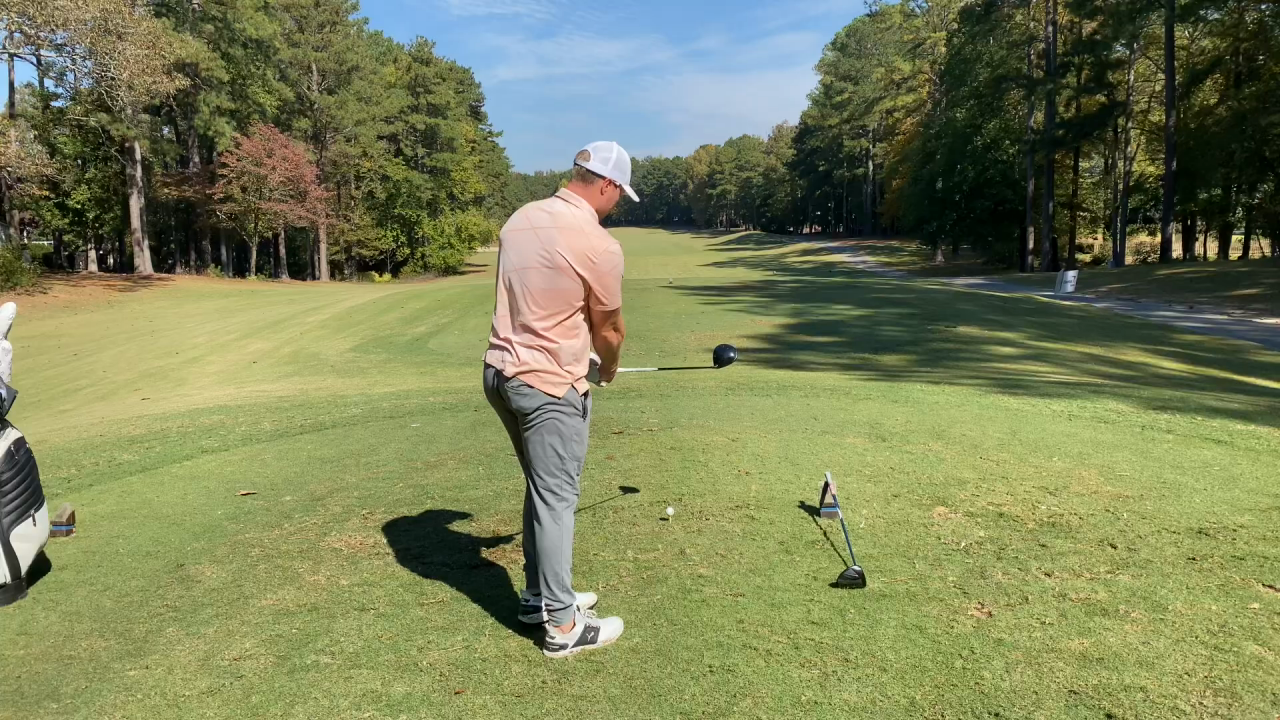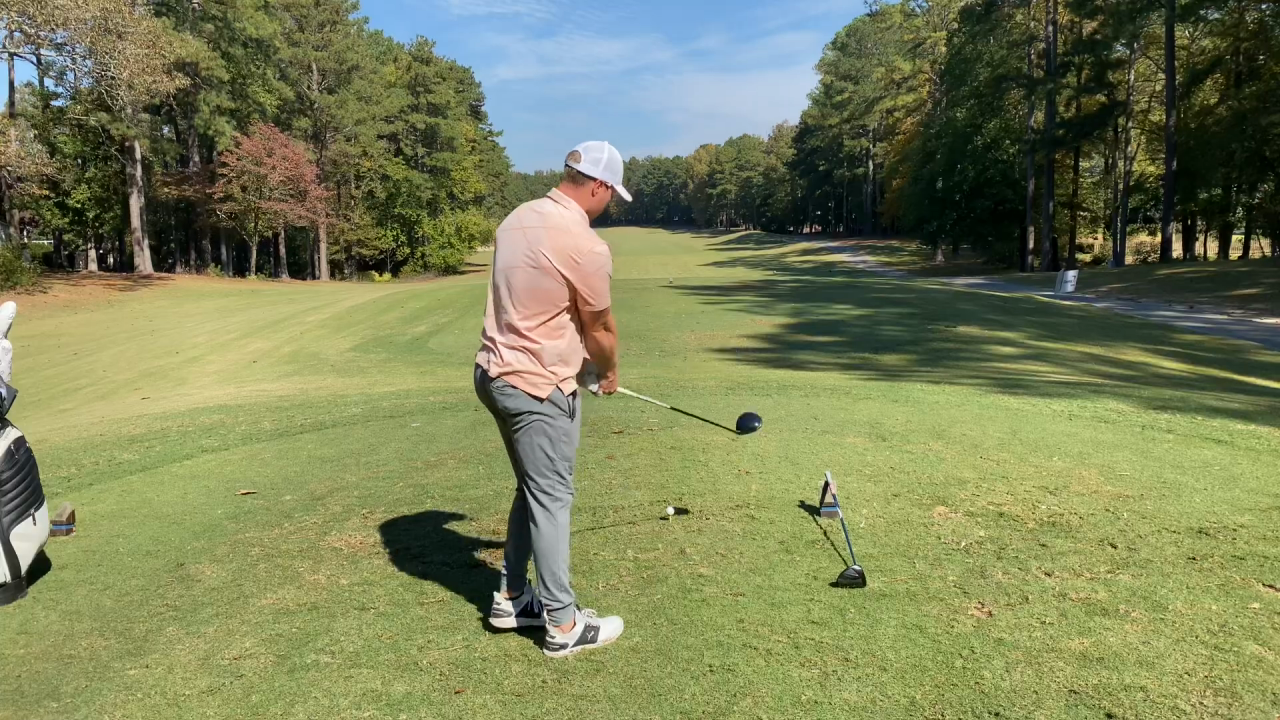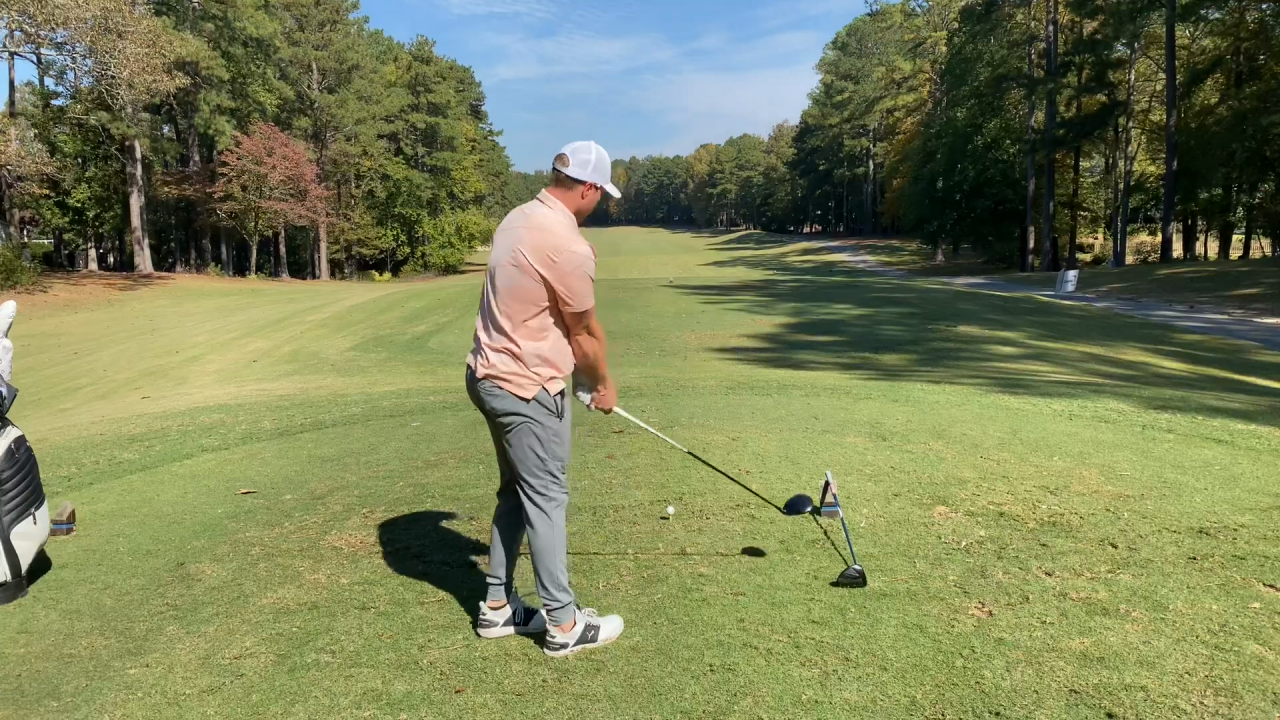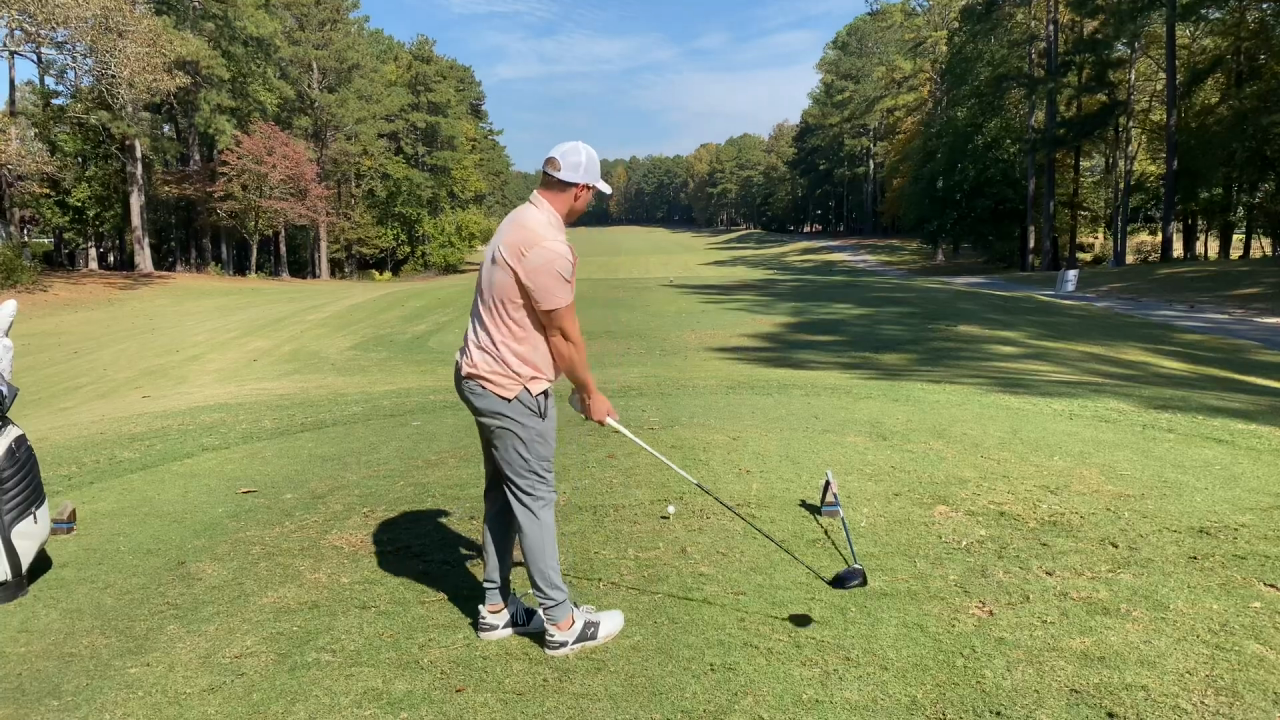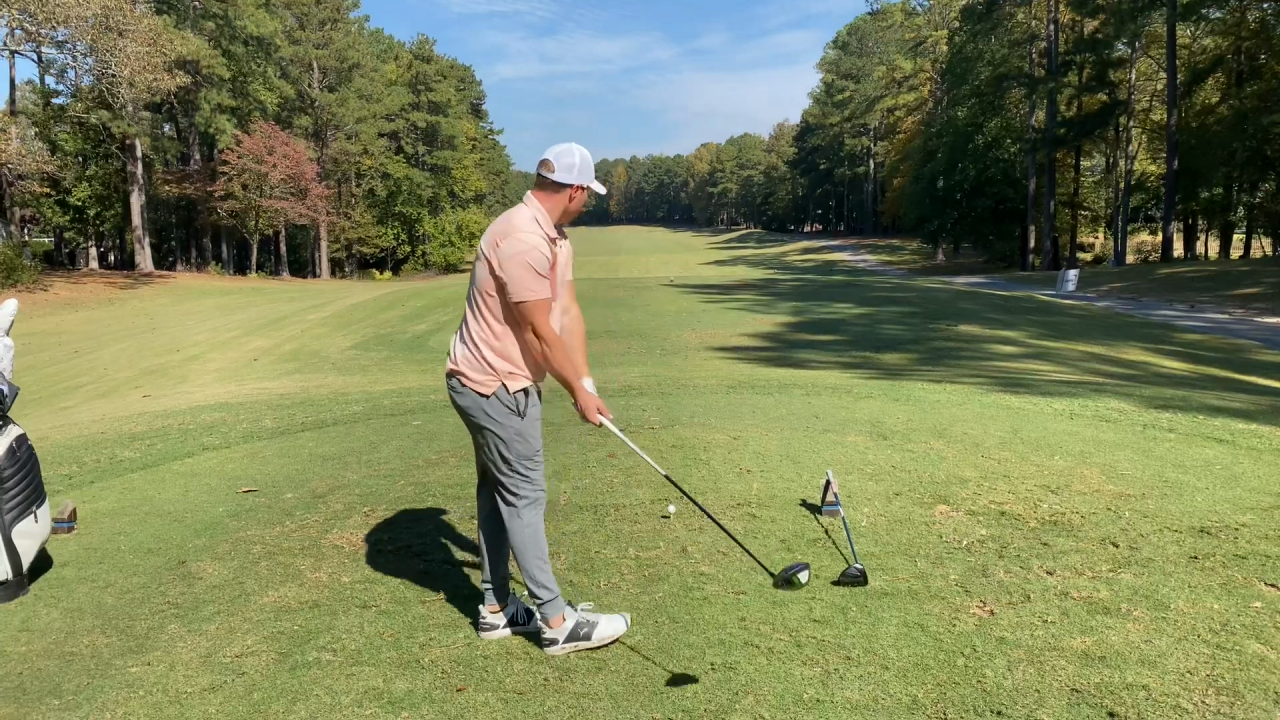
dt=0.1s
person 1, frame 1
left shoulder: (521, 218)
right shoulder: (599, 246)
right elbow: (608, 328)
right wrist: (609, 364)
left hip: (503, 373)
right hip: (550, 386)
left knee: (543, 488)
right knee: (557, 499)
left ankle: (538, 593)
right ankle: (564, 625)
person 1, frame 2
left shoulder: (518, 218)
right shoulder: (586, 247)
right elbow: (599, 329)
right wrist: (608, 372)
left hip: (494, 373)
right hip: (540, 387)
left knee: (533, 489)
right knee: (551, 500)
left ankle: (512, 599)
right ankle: (563, 625)
person 1, frame 3
left shoulder: (522, 219)
right shoulder: (567, 245)
right elbow: (585, 330)
left wrist: (578, 373)
right wrist: (602, 383)
left hip: (495, 375)
right hip: (526, 387)
left knee: (518, 493)
right knee: (546, 500)
left ankle: (498, 606)
right ankle: (564, 624)
person 1, frame 4
left shoulder: (525, 221)
right shoulder: (546, 245)
right elbow: (563, 334)
left wrist: (574, 380)
right wrist: (592, 393)
left hip: (485, 375)
right hip: (511, 387)
left knee: (504, 494)
right knee: (533, 500)
left ankle: (497, 609)
right ankle: (561, 623)
person 1, frame 5
left shoulder: (552, 236)
right shoulder: (522, 239)
left elbow: (564, 311)
right elbow: (541, 332)
left wrist: (585, 378)
right wrist: (579, 391)
left hip: (502, 381)
right hip: (494, 384)
left knee: (500, 494)
right knee: (524, 495)
left ankle: (498, 607)
right ankle: (557, 620)
